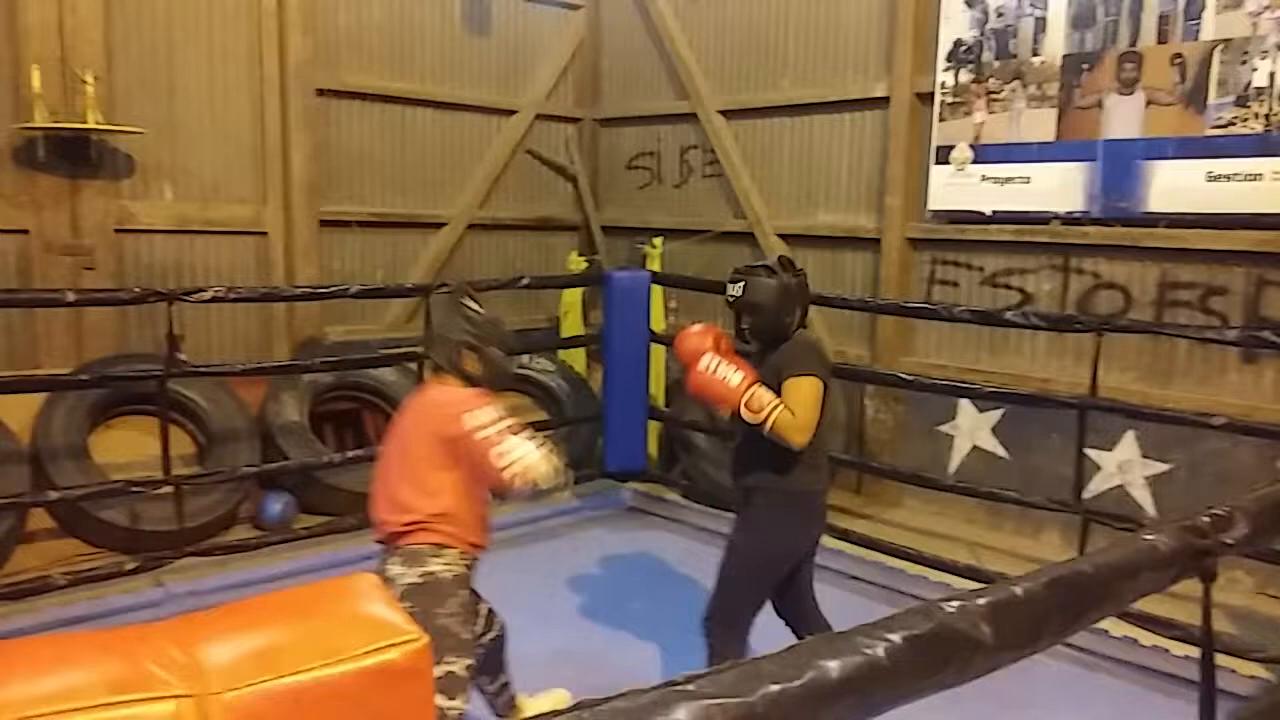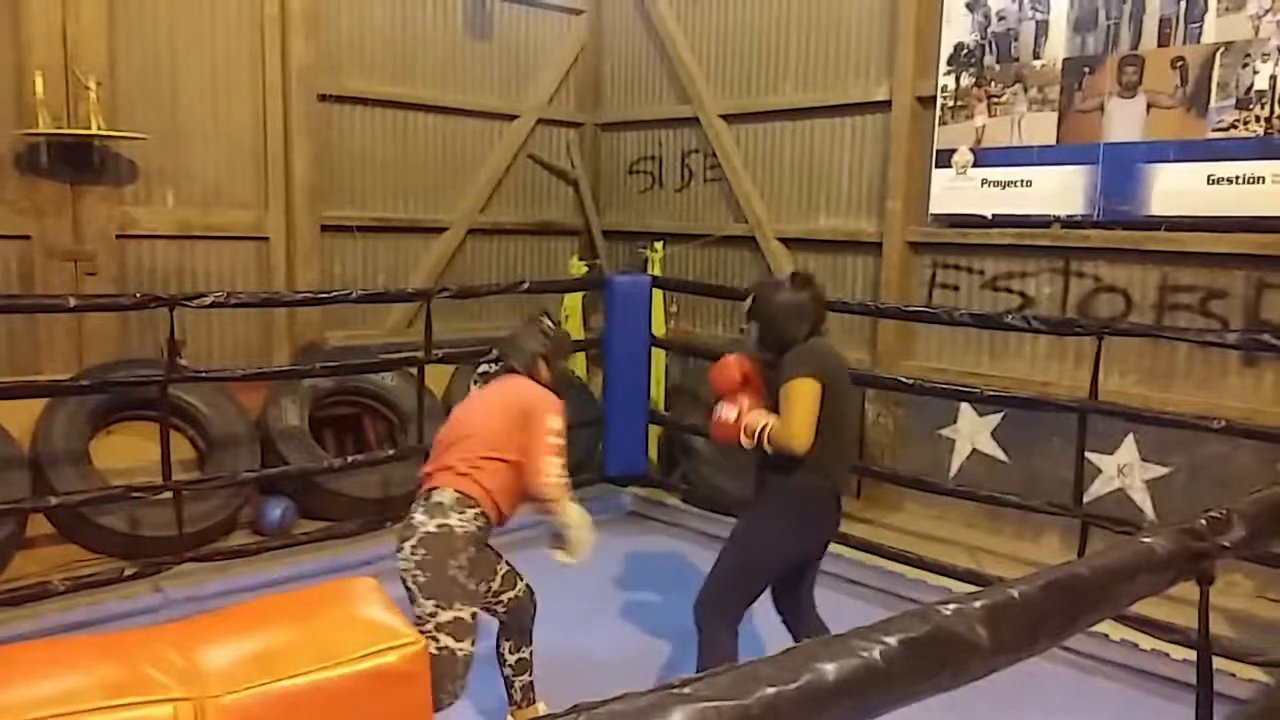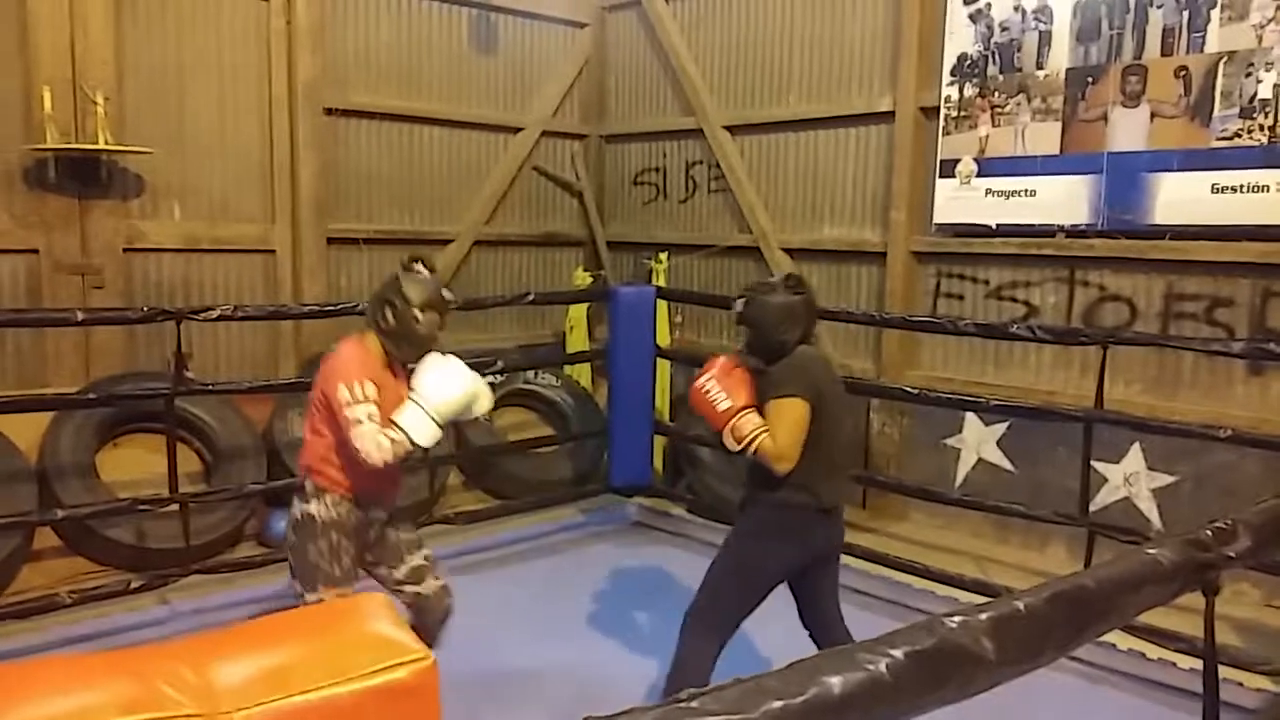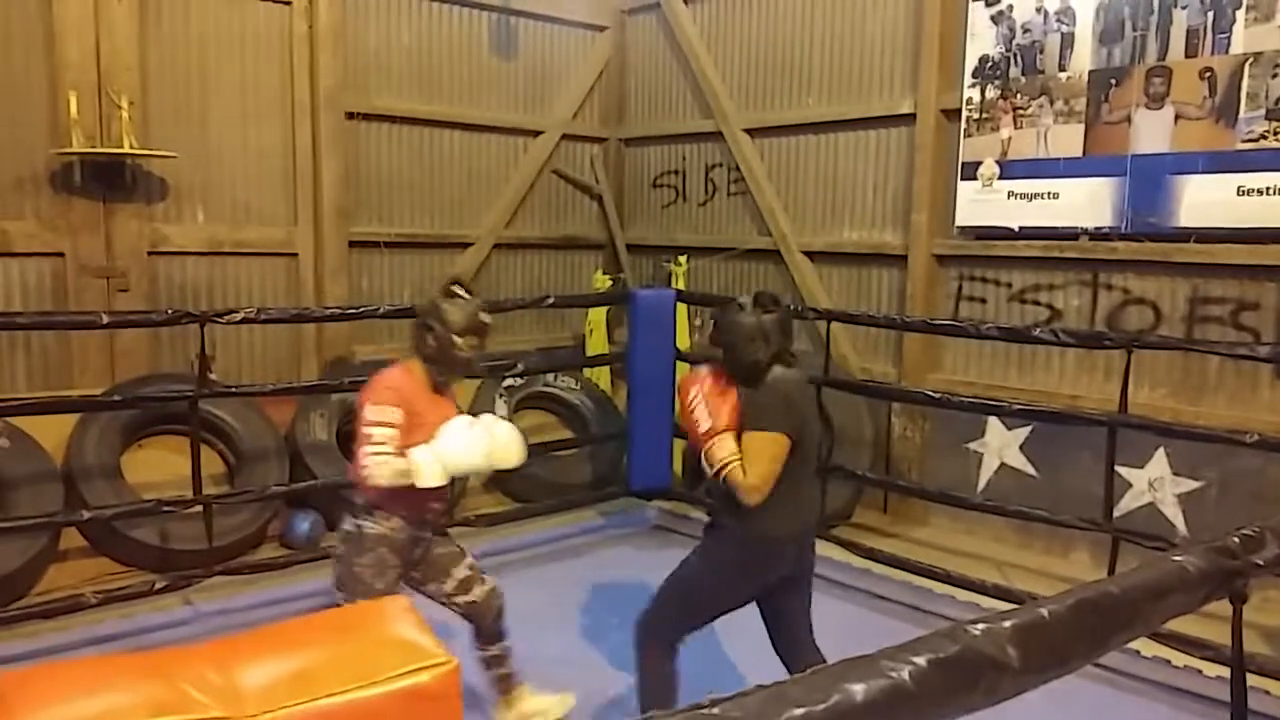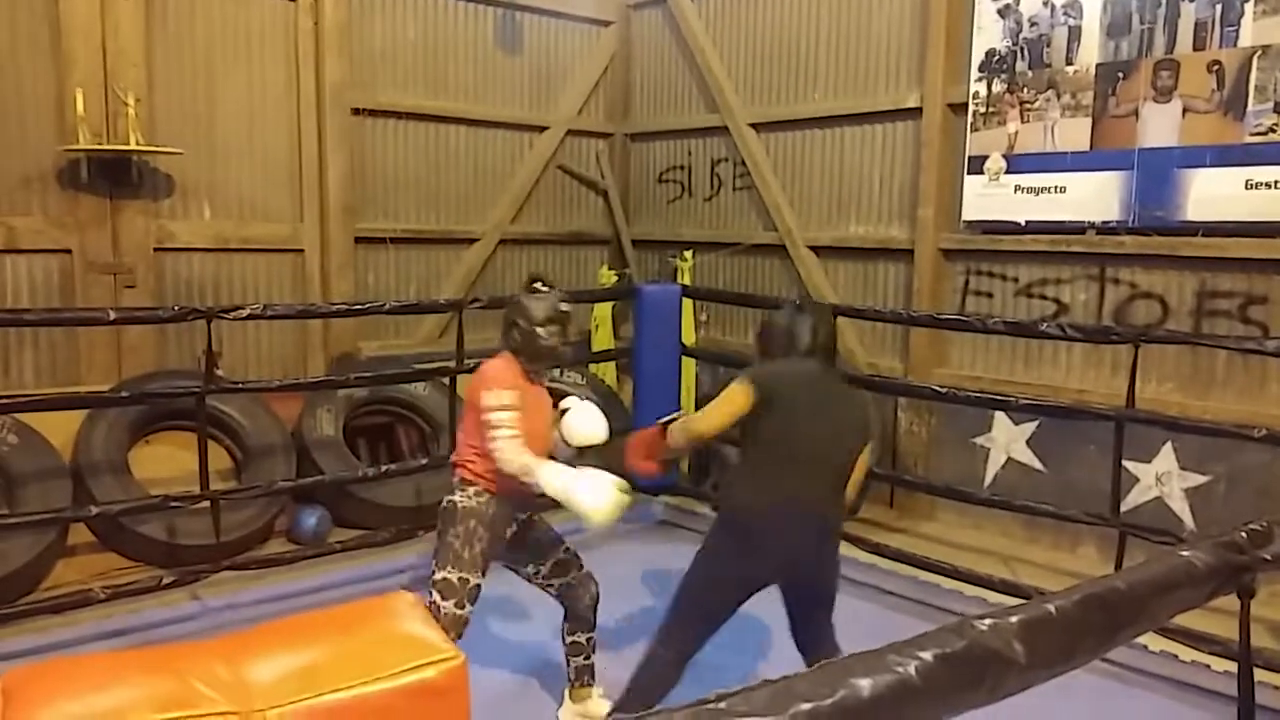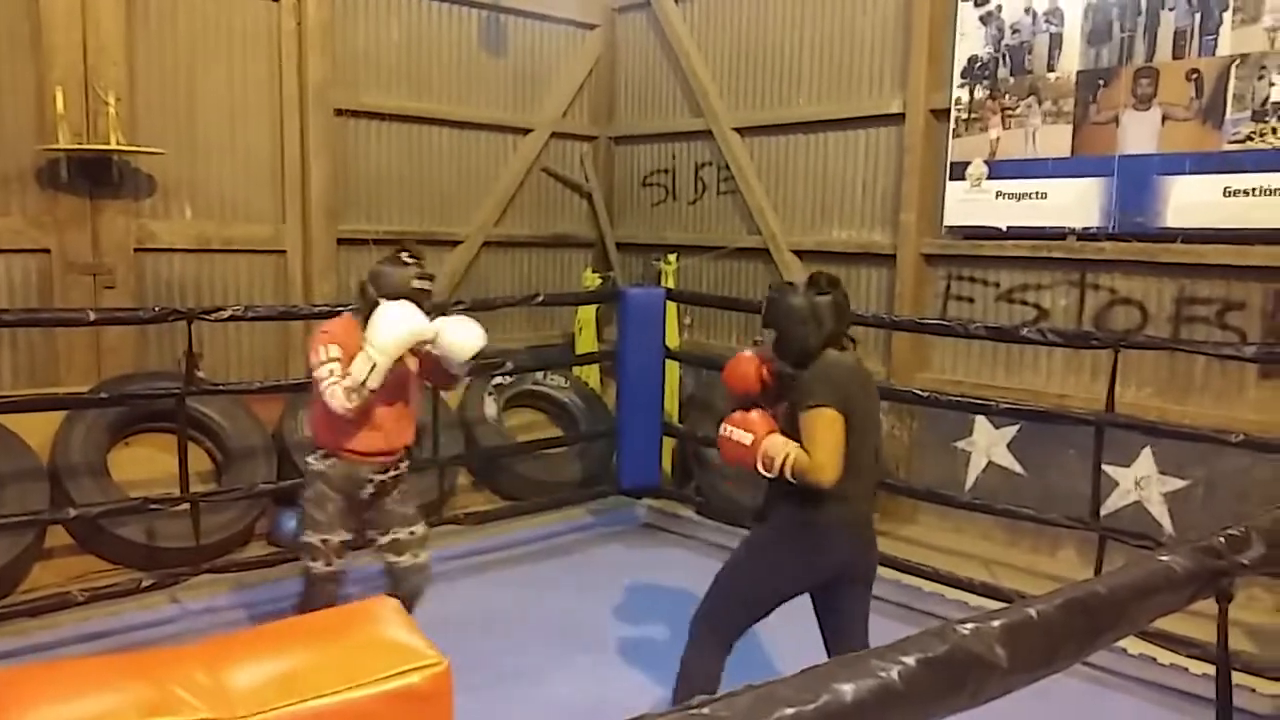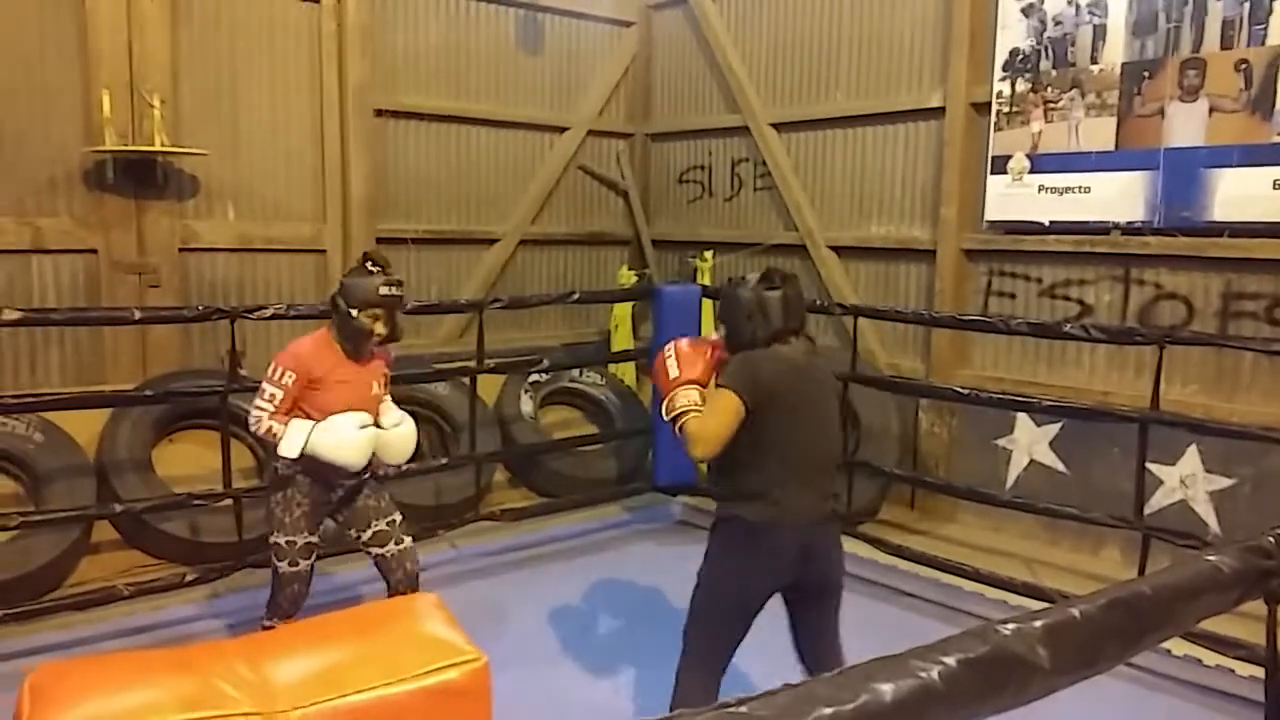
dt=0.5s
person 1, frame 1
left shoulder: (801, 353)
right shoulder: (771, 351)
left elbow: (796, 433)
right elbow: (750, 421)
left wrist: (742, 390)
right wrist: (716, 374)
left hip: (781, 506)
right hip: (788, 502)
left knee: (725, 622)
right knee: (798, 607)
person 1, frame 2
left shoulder: (802, 360)
right shoulder: (821, 357)
left elbow: (796, 439)
left wrist: (748, 421)
right wrist: (754, 400)
left hip: (791, 503)
right hip: (819, 505)
left knee: (714, 609)
right knee: (796, 607)
person 1, frame 3
left shoulder: (789, 374)
right shoulder: (817, 366)
left elbow: (780, 457)
left wrist: (734, 412)
right wrist: (750, 402)
left hip: (780, 520)
right hip: (823, 519)
left knee: (702, 628)
right knee: (828, 627)
person 1, frame 4
left shoulder: (769, 399)
right shoulder: (790, 384)
left elbow: (750, 488)
left wrist: (713, 433)
right wrist: (722, 420)
left hip: (746, 544)
right hip: (795, 543)
left knee: (654, 634)
right knee: (797, 645)
person 1, frame 5
left shoulder: (769, 377)
right shoulder: (860, 409)
left elbow: (705, 425)
right elbow: (845, 496)
left wrist: (665, 436)
left hip: (752, 530)
right hip: (818, 541)
left knee: (677, 638)
right knee: (820, 645)
person 1, frame 6
left shoulder: (820, 380)
right shoulder: (852, 372)
left elbow: (822, 470)
left wrist: (767, 447)
right wrist: (775, 393)
left hip: (801, 533)
right hip: (854, 537)
left knee: (710, 629)
right knee: (850, 656)
person 1, frame 7
left shoulder: (749, 369)
right shoulder: (820, 371)
left elbow: (701, 443)
left wrist: (685, 389)
left hip: (752, 536)
right hip: (820, 537)
left knee: (702, 662)
right knee: (824, 661)
person 2, frame 1
left shoulder: (420, 406)
right shoulder: (461, 405)
right elbow: (528, 475)
right wrist: (540, 453)
left hip: (421, 572)
right hip: (430, 579)
left knee: (488, 633)
person 2, frame 2
left shoulder: (484, 398)
right shoulder: (541, 401)
right elbow: (546, 482)
right wrist: (571, 525)
left hip: (444, 527)
right hip: (448, 534)
left knee: (518, 602)
right knee: (445, 672)
person 2, frame 3
left shoulder: (399, 362)
right shoulder: (351, 364)
right elbow: (375, 450)
left wrist: (462, 396)
right wrist: (428, 408)
left hip: (377, 511)
right hip: (329, 517)
left knee: (434, 602)
person 2, frame 4
left shoulder: (442, 392)
right shoulder: (390, 387)
right elbow: (374, 471)
left wrist: (489, 451)
right wrist: (443, 457)
left hip: (424, 533)
right hip: (377, 534)
left knee: (486, 604)
person 2, frame 5
left shoulder: (533, 380)
right shoulder: (497, 376)
right elbow: (509, 455)
right wrist: (569, 483)
left hip: (520, 515)
right hip: (475, 509)
left knee: (582, 591)
right knee: (444, 623)
person 2, frame 6
left shoulder: (409, 339)
right shoulder: (331, 335)
left elbow: (449, 378)
right elbow: (340, 401)
left wrist: (455, 351)
right wrist: (380, 353)
left hip: (389, 475)
right hip: (334, 474)
left knee: (411, 576)
right knee: (321, 585)
person 2, frame 7
left shoulder: (380, 353)
right shoulder: (303, 355)
right elbow: (260, 419)
left wrist: (391, 423)
right wrist: (313, 437)
left hip: (357, 480)
right hip: (302, 482)
left knee: (405, 570)
right knee: (290, 591)
